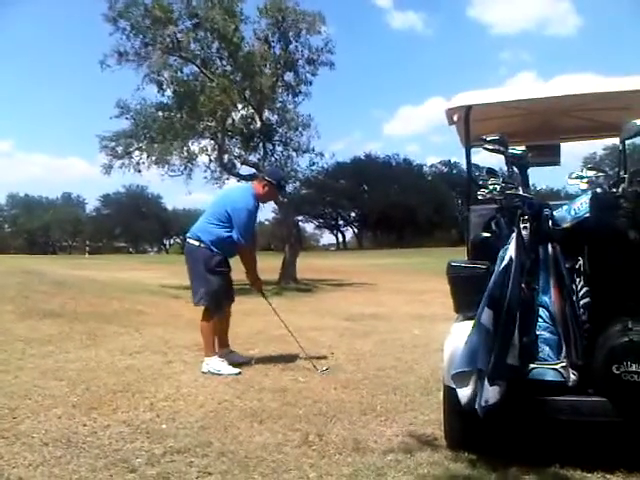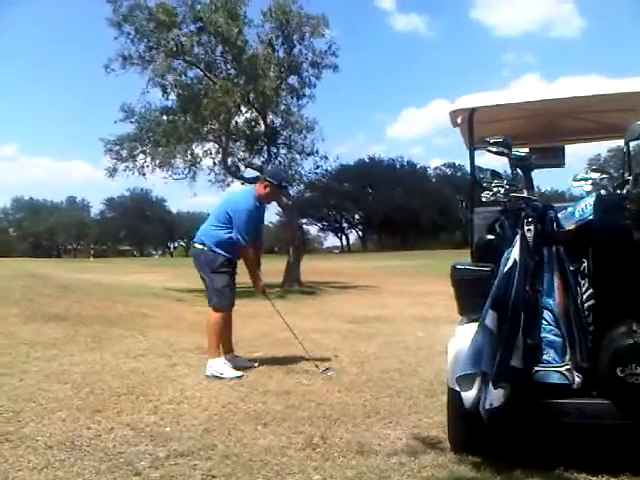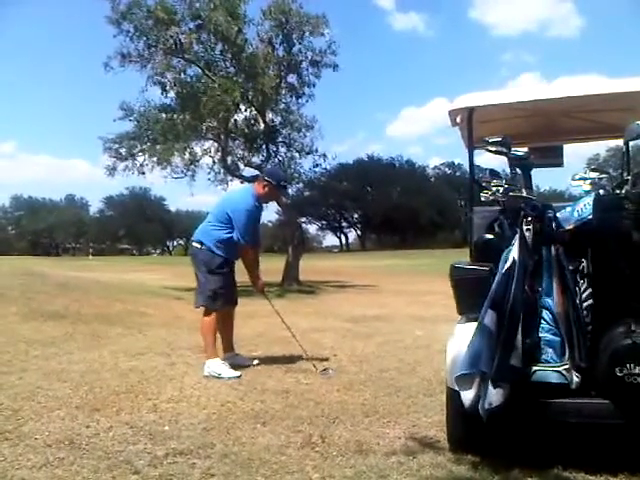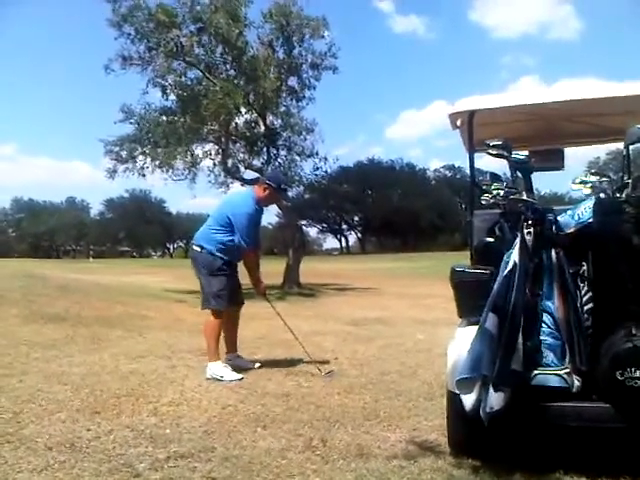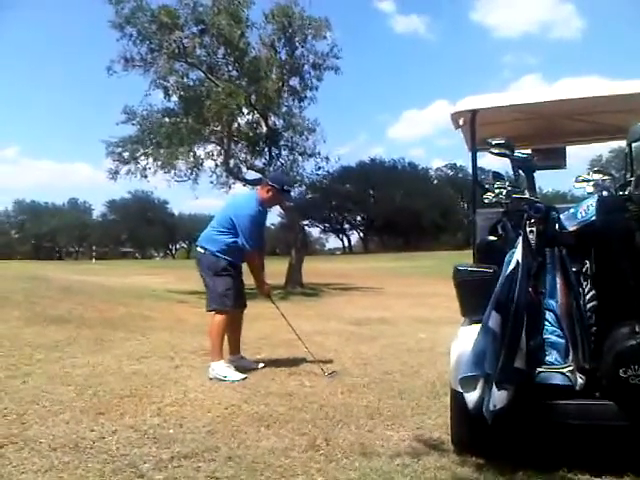
dt=0.4s
person 1, frame 1
left shoulder: (248, 196)
right shoulder: (244, 202)
left elbow: (249, 240)
right elbow: (243, 245)
left wrist: (253, 272)
right wrist: (253, 276)
left hip: (213, 251)
right hip: (203, 249)
left knee: (225, 302)
right knee: (212, 305)
left ankle: (224, 351)
right ankle: (210, 359)
person 1, frame 2
left shoulder: (257, 203)
right shoulder: (245, 203)
left elbow: (256, 241)
right elbow: (245, 246)
left wrist: (257, 273)
right wrist: (256, 278)
left hip: (223, 254)
right hip: (210, 252)
left knee: (226, 307)
right knee: (220, 306)
left ankle: (229, 356)
right ankle: (214, 362)
person 1, frame 3
left shoulder: (254, 202)
right shoulder: (244, 203)
left elbow: (253, 241)
right elbow: (244, 247)
left wrist: (256, 273)
right wrist: (255, 278)
left hip: (221, 255)
right hip: (208, 251)
left knee: (228, 306)
right knee: (213, 306)
left ankle: (229, 354)
right ankle: (212, 362)
person 1, frame 4
left shoulder: (254, 204)
right shoulder: (245, 207)
left elbow: (254, 245)
right elbow: (246, 249)
left wrist: (257, 277)
right wrist: (257, 281)
left hip: (222, 256)
right hip: (209, 254)
left knee: (233, 306)
right knee: (218, 308)
left ankle: (231, 356)
right ankle: (214, 364)
person 1, frame 5
left shoulder: (259, 206)
right shoulder: (248, 208)
left elbow: (259, 246)
right elbow: (250, 251)
left wrist: (262, 277)
right wrist: (260, 282)
left hip: (228, 258)
right hip: (214, 256)
left knee: (237, 308)
right knee: (223, 308)
left ankle: (235, 357)
right ankle: (217, 364)
